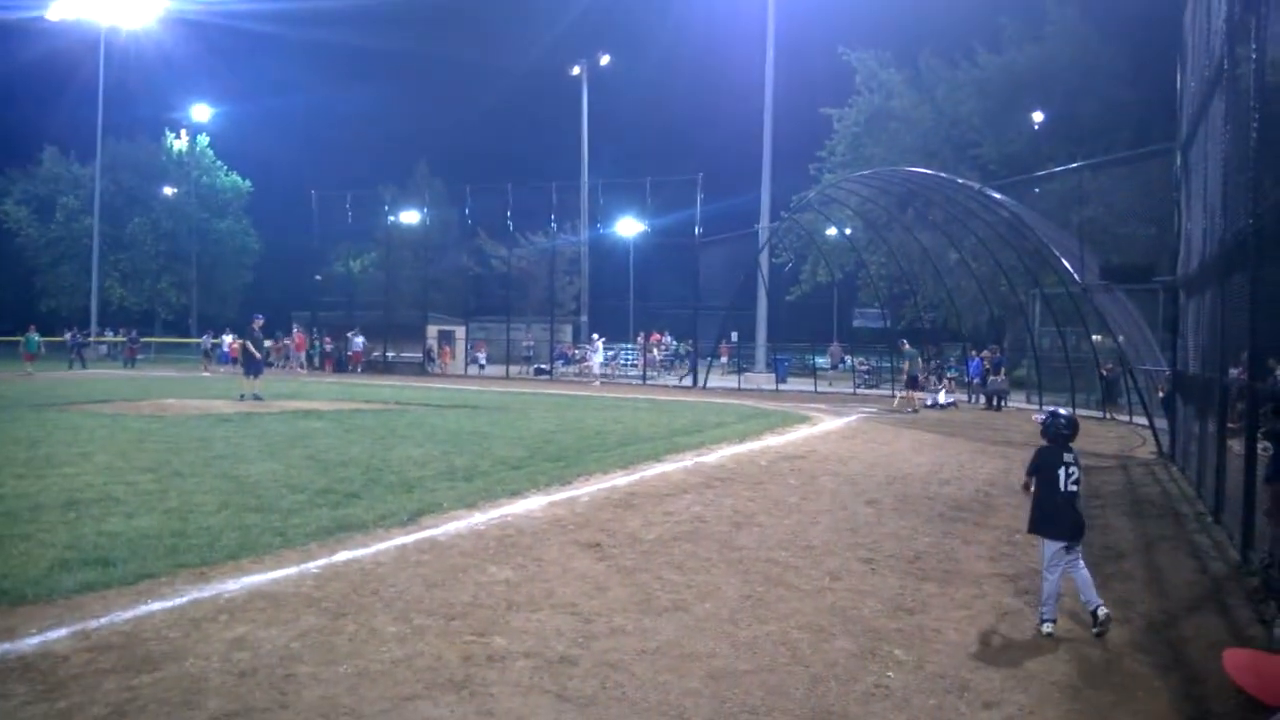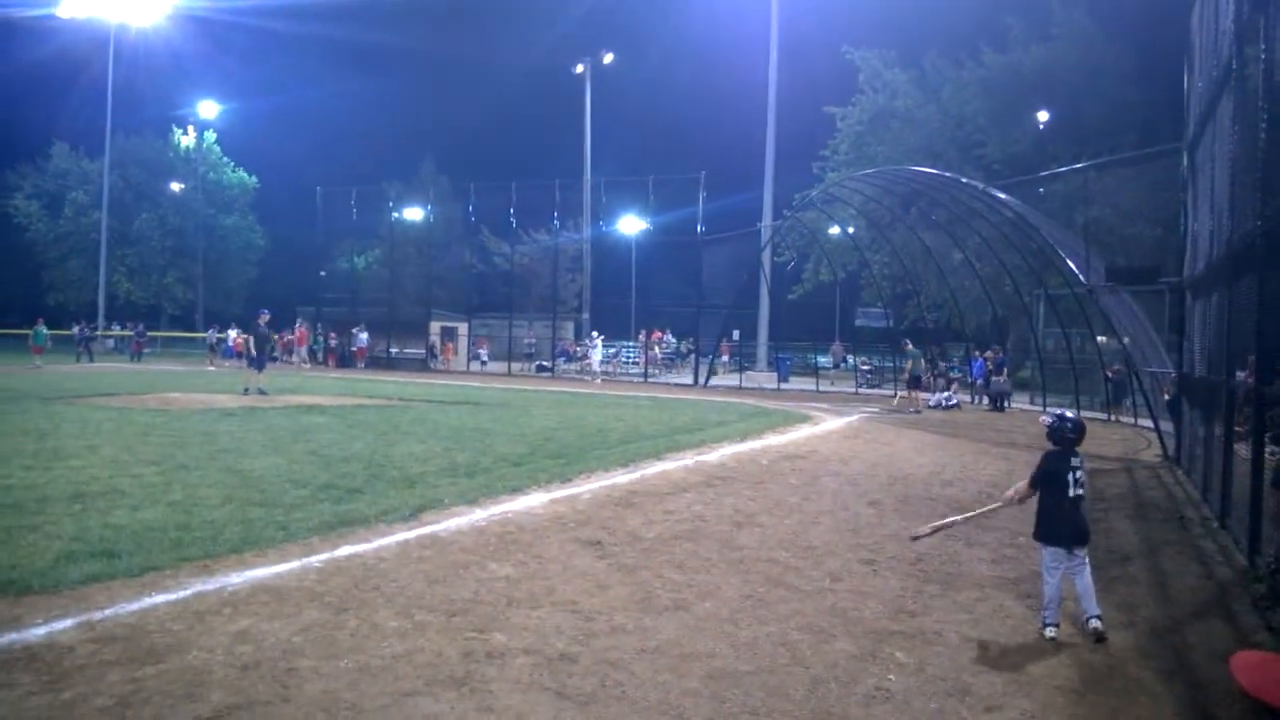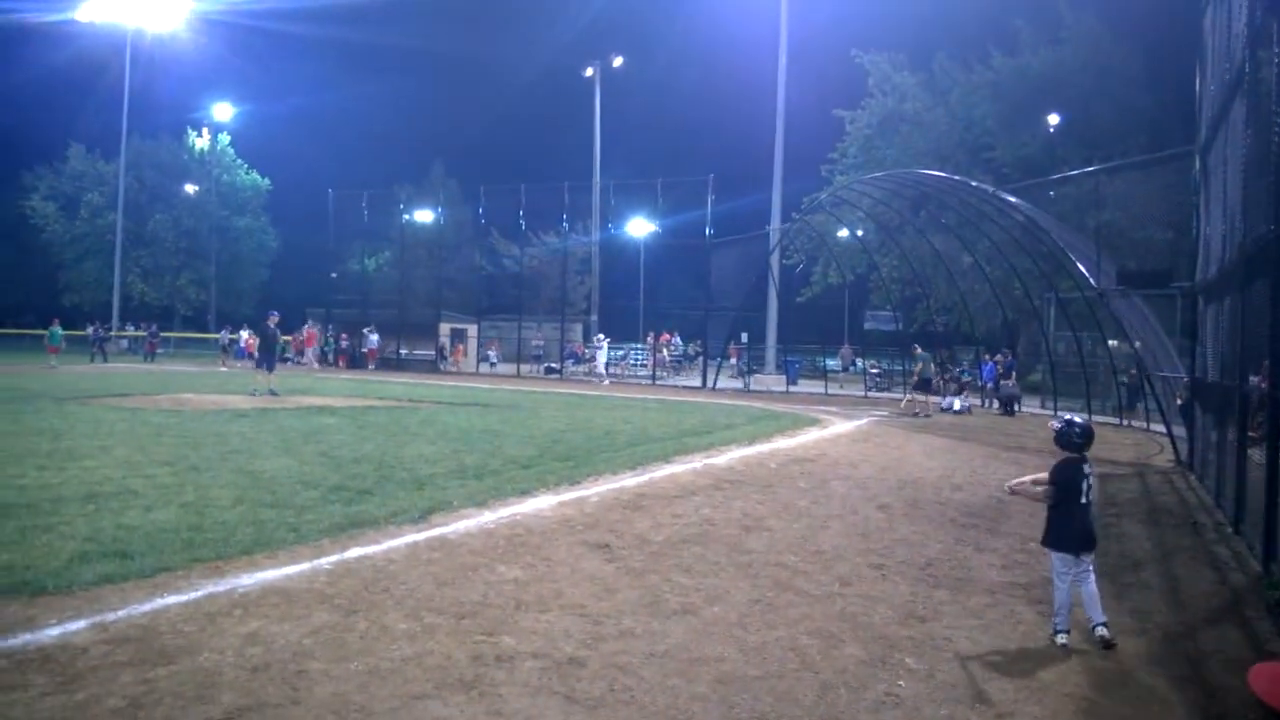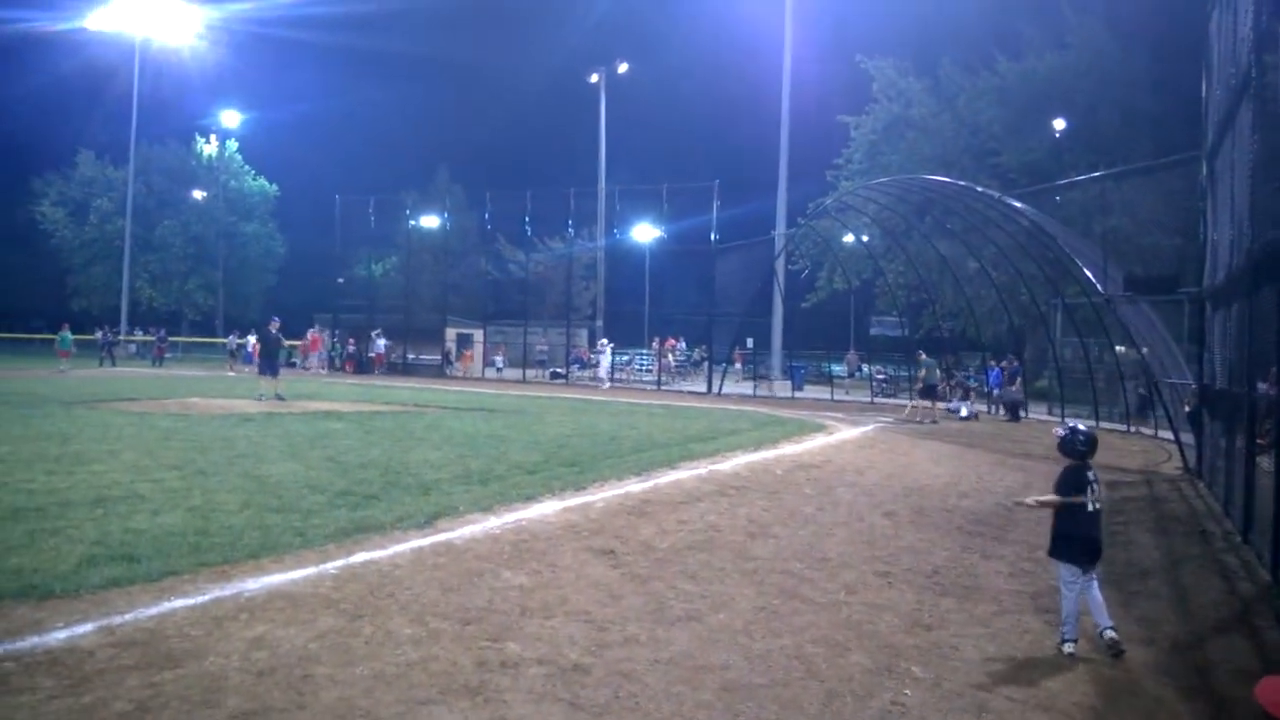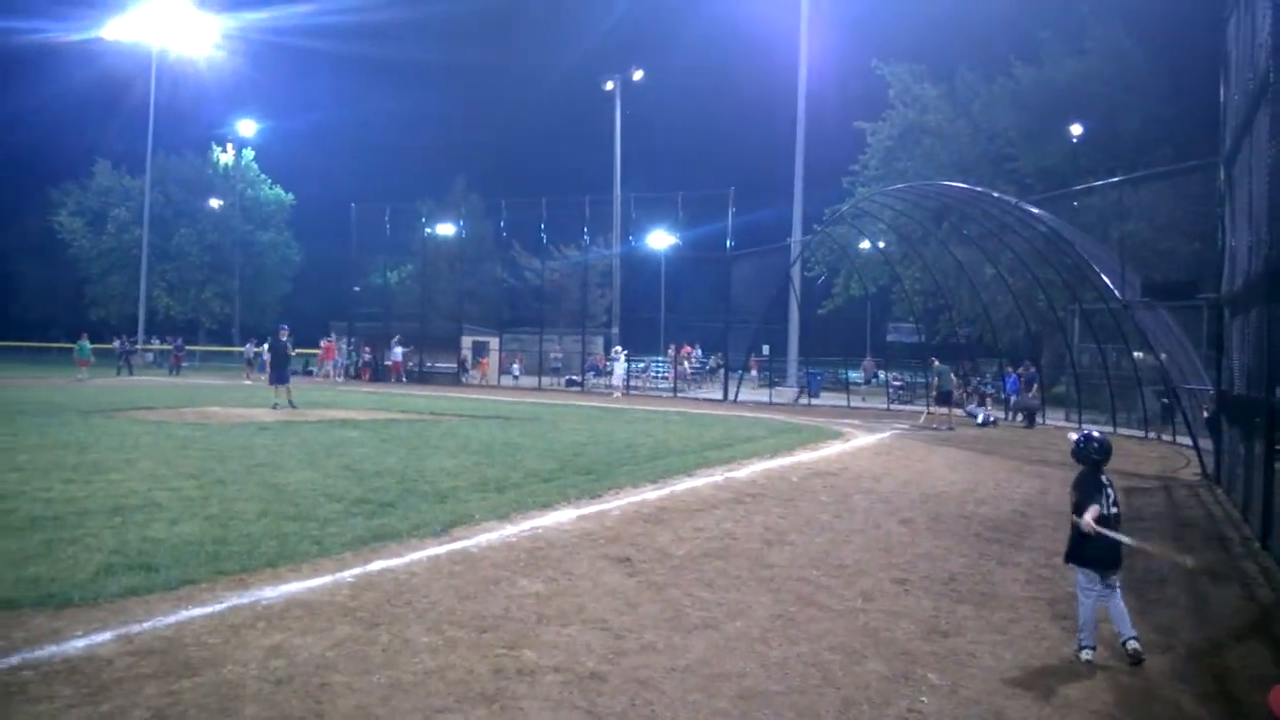
dt=0.2s
person 1, frame 1
left shoulder: (1044, 453)
right shoulder: (1073, 456)
left elbow: (1029, 477)
left wrist: (1028, 487)
right wrist: (1039, 488)
left hip: (1052, 524)
right hip: (1074, 523)
left knee: (1051, 573)
right knee: (1077, 566)
left ankle: (1048, 621)
right ankle: (1098, 609)
person 1, frame 2
left shoulder: (1052, 457)
right shoulder: (1077, 458)
left elbow: (1033, 485)
left wrist: (1017, 496)
right wrist: (1018, 491)
left hip: (1054, 529)
right hip: (1078, 528)
left knee: (1052, 577)
right knee: (1082, 573)
left ankle: (1051, 625)
right ankle: (1094, 619)
person 1, frame 3
left shoulder: (1065, 465)
right shoulder: (1083, 463)
left elbow: (1050, 495)
right elbow: (1051, 478)
left wrist: (1020, 491)
right wrist: (1021, 481)
left hip: (1063, 534)
right hip: (1084, 533)
left knee: (1062, 582)
right knee: (1087, 579)
left ankle: (1061, 631)
right ankle: (1100, 627)
person 1, frame 4
left shoulder: (1071, 472)
right shoulder: (1088, 471)
left elbow: (1057, 499)
left wrist: (1037, 501)
right wrist: (1042, 500)
left hip: (1070, 543)
right hip: (1090, 541)
left knee: (1070, 590)
right knee: (1090, 586)
left ankle: (1068, 640)
right ankle: (1108, 631)
person 1, frame 5
left shoulder: (1085, 477)
right shoulder: (1102, 477)
left elbow: (1095, 505)
left wrist: (1086, 519)
left hip: (1089, 550)
right hip: (1109, 548)
left knee: (1087, 597)
right knee: (1111, 594)
left ankle: (1086, 647)
right ankle: (1130, 641)
